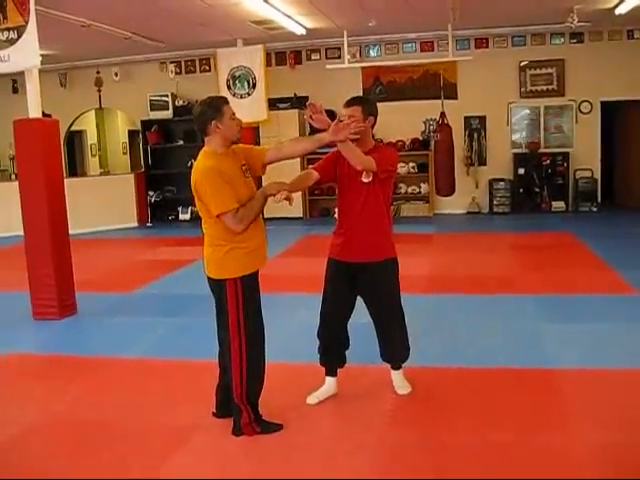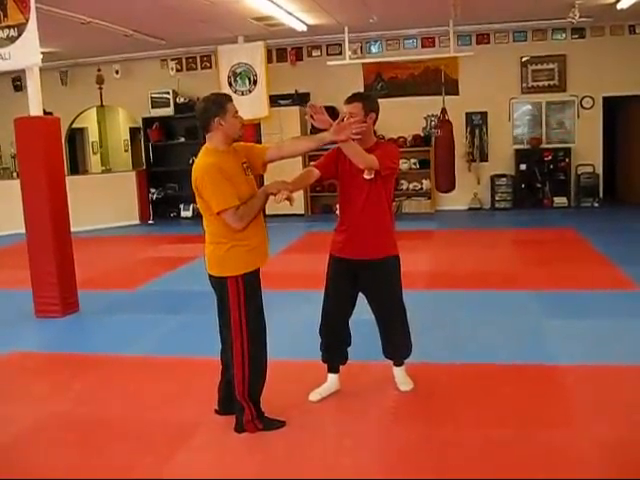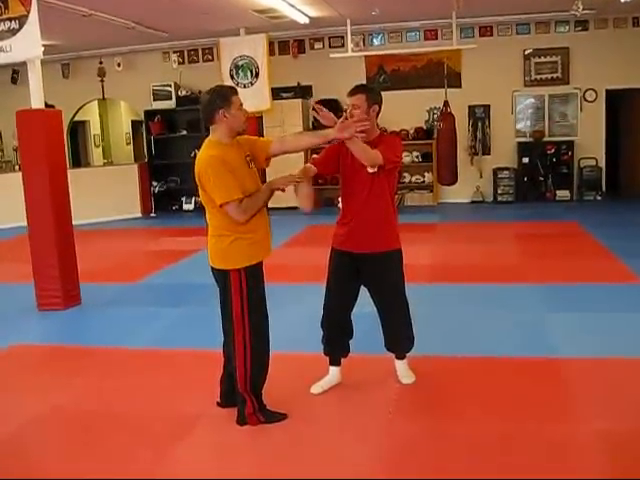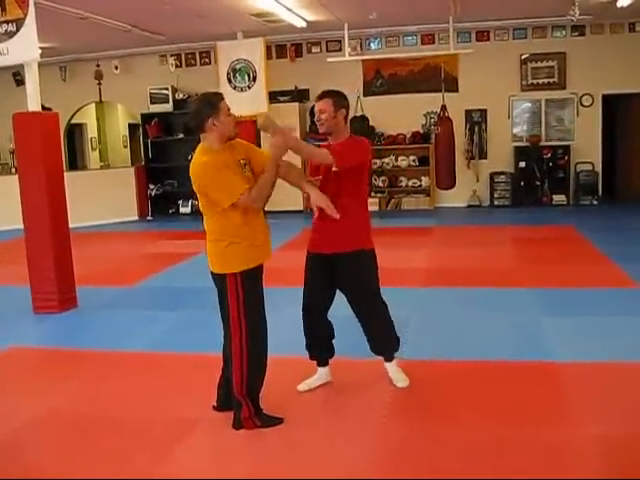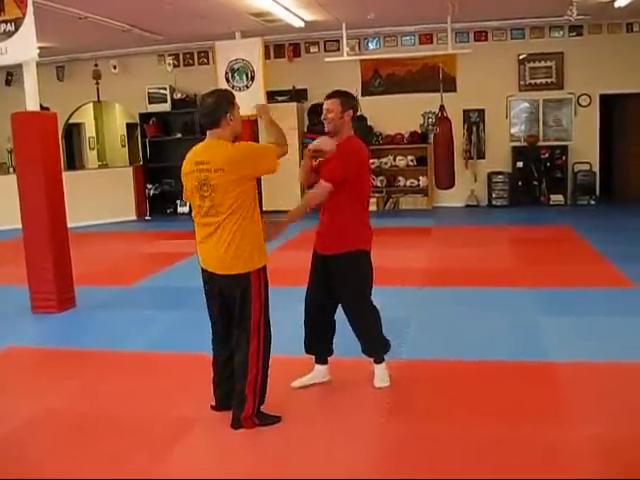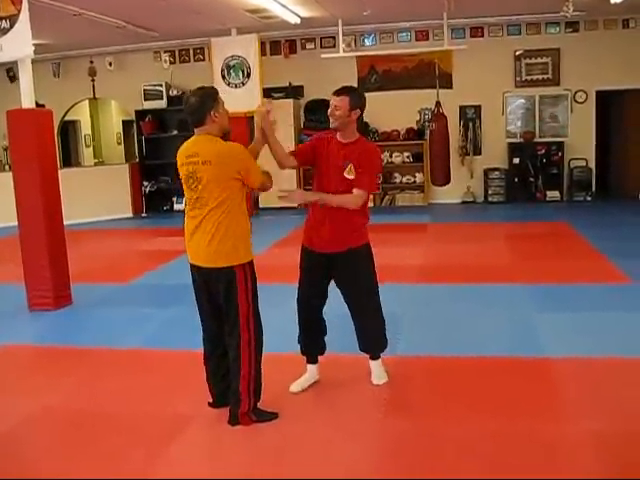
dt=0.5s
person 1, frame 1
left shoulder: (238, 154)
right shoulder: (208, 169)
left elbow: (283, 150)
right elbow: (238, 222)
left wrist: (327, 137)
right wrist: (265, 192)
left hip: (241, 264)
right hip: (232, 268)
left knee: (235, 339)
right knee: (246, 342)
left ankle: (227, 403)
right ankle: (247, 418)
person 1, frame 2
left shoulder: (238, 152)
right shoulder: (209, 167)
left elbow: (283, 149)
right elbow: (237, 219)
left wrist: (329, 137)
right wrist: (266, 191)
left hip: (242, 262)
right hip: (232, 265)
left knee: (238, 337)
right knee: (247, 340)
left ankle: (229, 401)
right ankle: (249, 415)
person 1, frame 3
left shoulder: (242, 145)
right shoulder: (212, 159)
left elbow: (286, 143)
right elbow: (240, 212)
left wrist: (334, 135)
right wrist: (272, 186)
left hip: (245, 255)
right hip: (235, 258)
left knee: (240, 329)
right knee: (249, 332)
left ankle: (231, 393)
right ankle: (251, 408)
person 1, frame 4
left shoulder: (237, 148)
right shoulder: (205, 165)
left elbow: (281, 167)
right elbow: (254, 200)
left wrist: (310, 189)
right wrist: (275, 155)
left hip: (245, 258)
right hip: (234, 262)
left knee: (240, 332)
right knee: (246, 336)
left ankle: (228, 397)
right ankle: (247, 412)
person 1, frame 5
left shoulder: (191, 160)
right shoulder: (241, 153)
right elbow: (281, 148)
right wrist: (269, 120)
left hip: (210, 262)
right hip: (242, 263)
left knee: (223, 332)
right knee: (252, 336)
left ankle: (224, 396)
right ankle: (247, 412)
person 1, frame 6
left shoulder: (185, 153)
right shoulder: (229, 152)
right elbow: (264, 183)
left wrist: (257, 141)
right wrist: (262, 144)
left hip: (199, 257)
right hip: (229, 257)
left knee: (214, 329)
right knee: (244, 332)
left ankle: (221, 393)
right ankle: (244, 408)
person 2, frame 1
left shoulder: (387, 155)
right shoulder: (338, 156)
left elbow: (363, 164)
right elbow: (312, 175)
left wrist: (331, 130)
right wrist: (288, 187)
left hip: (378, 255)
right hip: (341, 254)
left knee: (389, 317)
right knee: (331, 319)
left ankle: (397, 372)
right ankle: (330, 380)
person 2, frame 2
left shoulder: (389, 152)
right shoulder: (339, 154)
left elbow: (366, 163)
right elbow: (313, 172)
left wrist: (333, 129)
right wrist: (289, 186)
left hip: (380, 253)
right hip: (343, 251)
left knee: (391, 314)
right knee: (333, 316)
left ankle: (399, 368)
right ankle: (333, 377)
person 2, frame 3
left shoulder: (391, 144)
right shoulder: (338, 145)
left elbow: (370, 158)
right elbow: (310, 169)
left wrist: (338, 127)
right wrist: (302, 187)
left hip: (382, 245)
right hip: (345, 243)
left knee: (393, 306)
right knee: (334, 309)
left ankle: (401, 361)
right ankle: (334, 370)
person 2, frame 4
left shoulder: (360, 147)
right shoulder: (317, 152)
left elbow: (323, 158)
left wrist: (281, 133)
left hip: (355, 246)
right hip: (320, 246)
left knee: (370, 307)
right knee: (313, 310)
left ankle: (391, 363)
right ankle: (322, 369)
person 2, frame 5
left shoulder: (354, 151)
right shoulder: (331, 149)
left elbow: (318, 194)
right elbow: (307, 178)
left wrist: (285, 220)
right wrist: (313, 154)
left hip: (351, 248)
right hip: (326, 245)
left knee: (359, 307)
right knee: (316, 307)
left ankle: (379, 364)
right ankle: (321, 367)
person 2, frame 6
left shoulder: (369, 153)
right shoulder: (320, 143)
left elbow: (357, 201)
right elbow: (287, 162)
left wrist: (312, 196)
right wrist: (268, 133)
left hip: (352, 246)
right hip: (315, 243)
left knee: (365, 305)
right knee: (308, 305)
left ankle: (375, 361)
right ankle: (312, 368)
